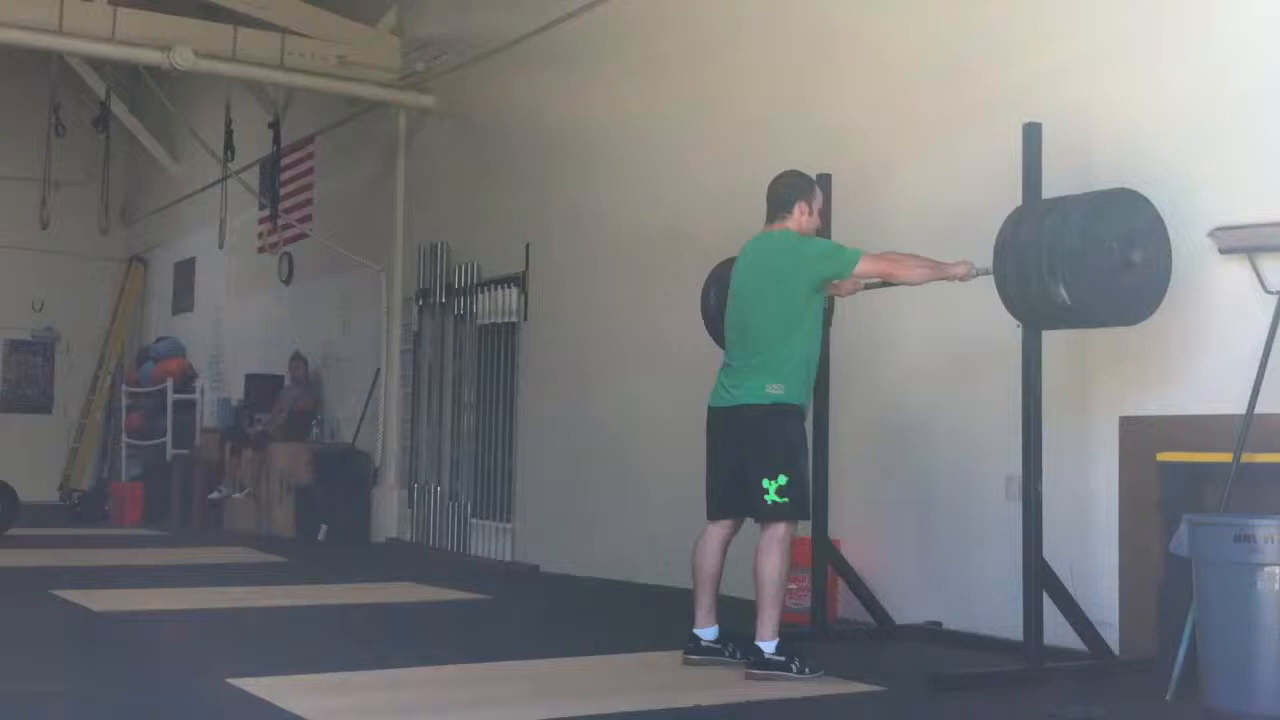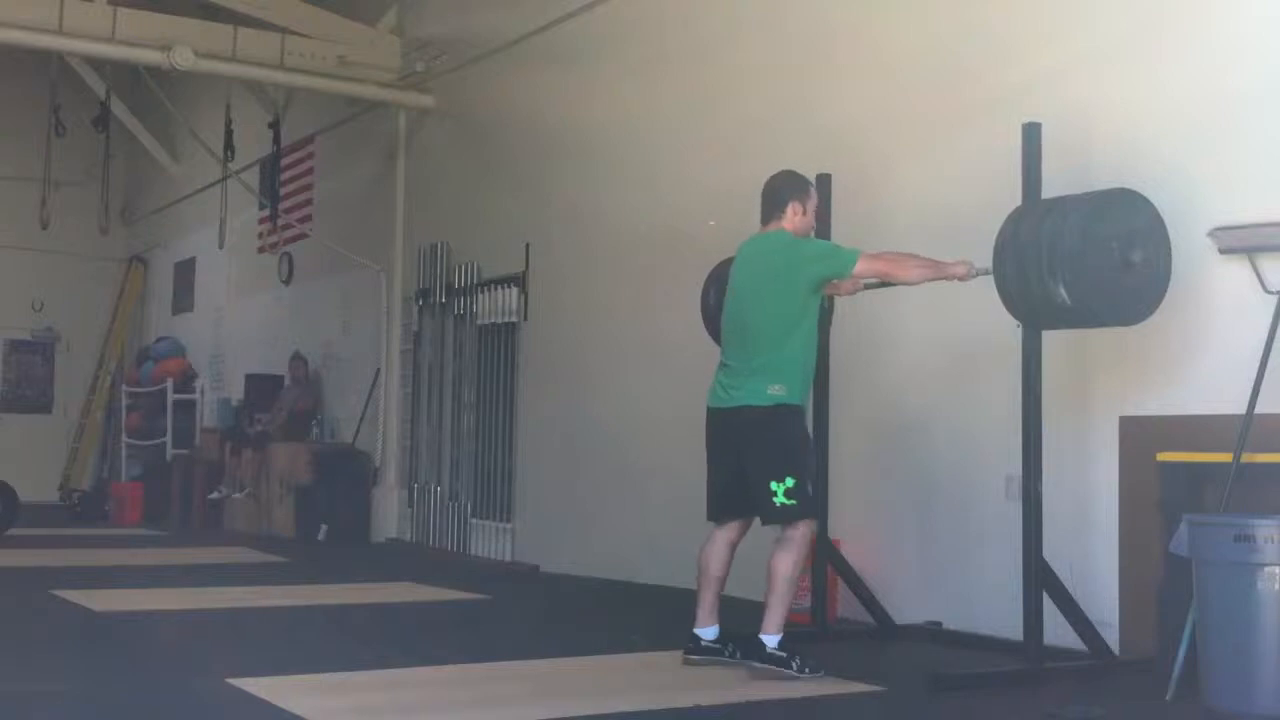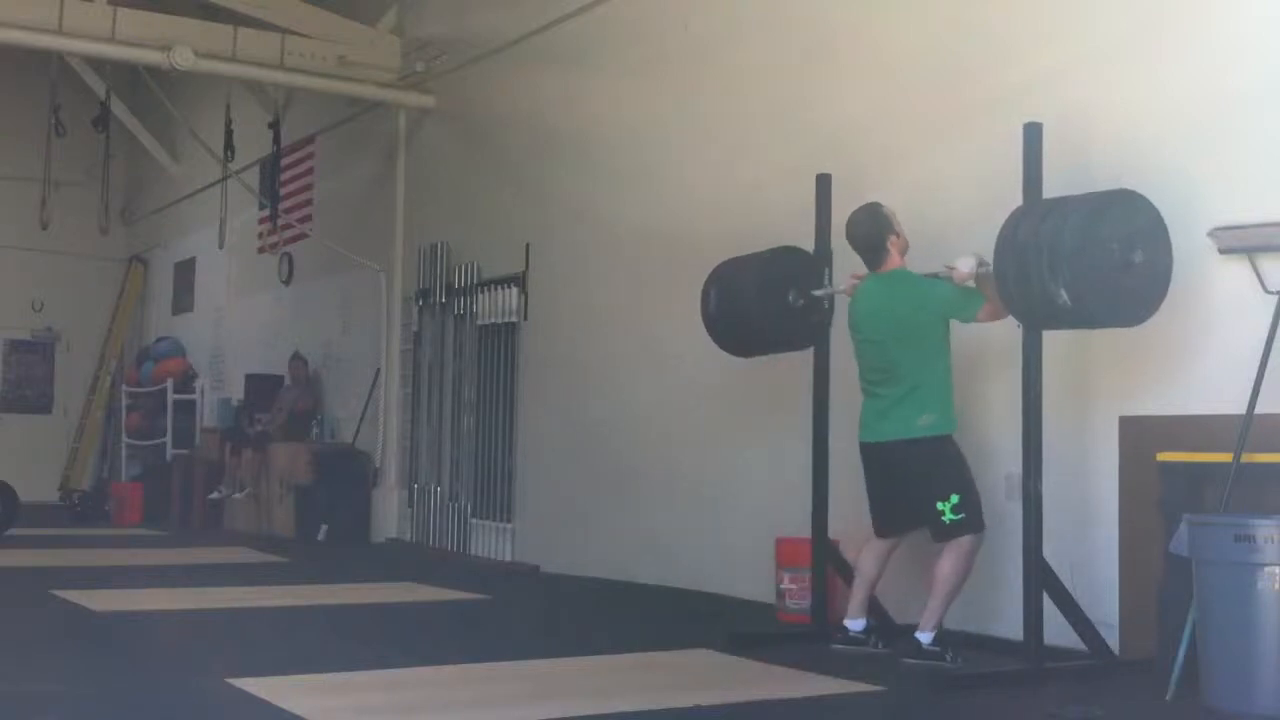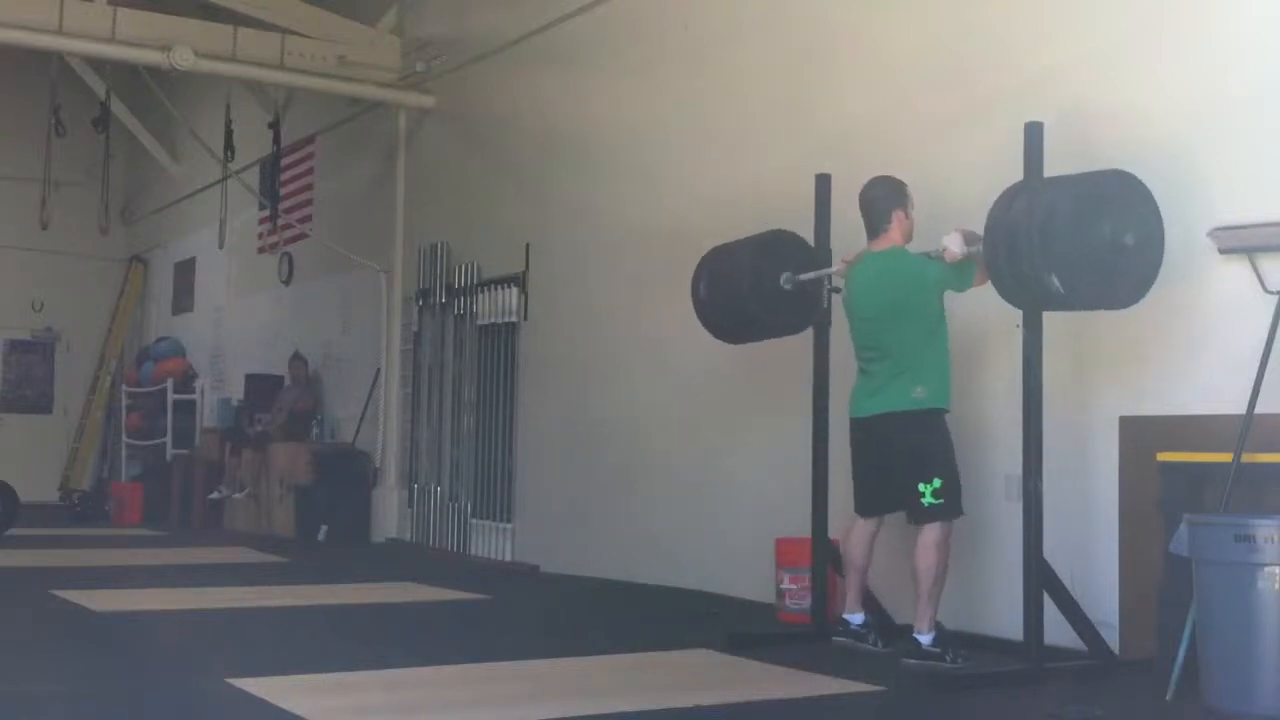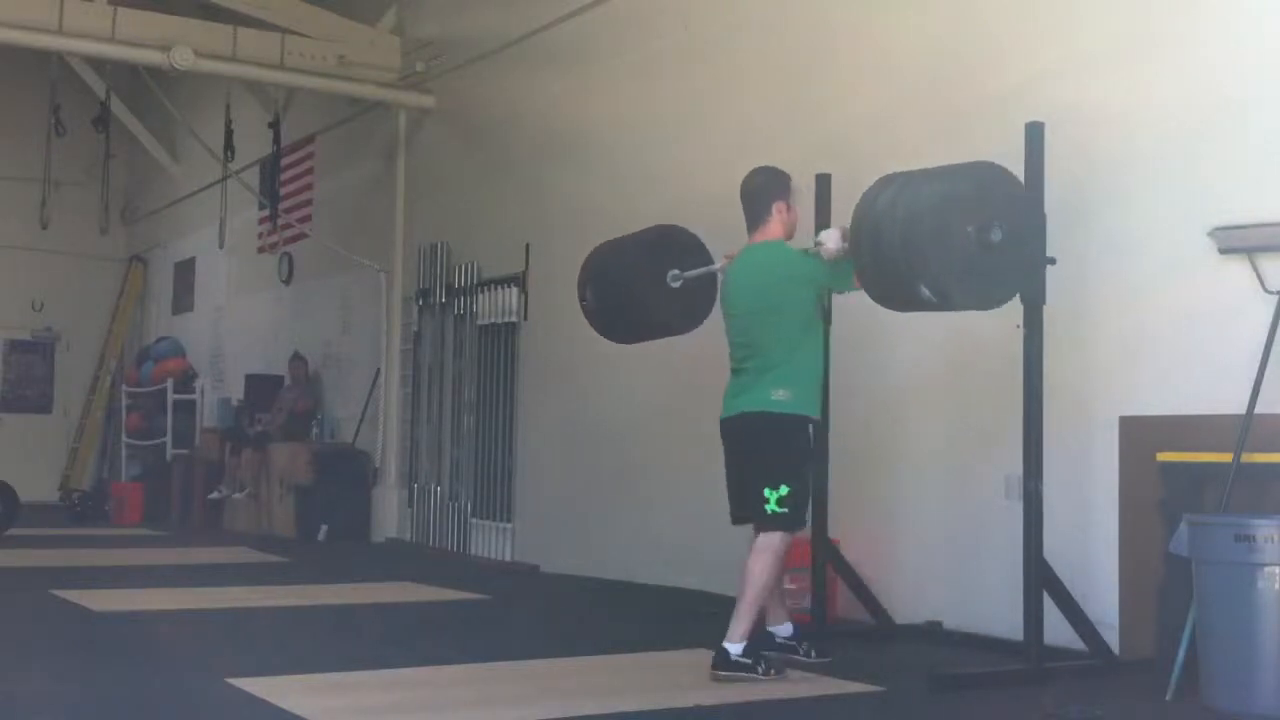
dt=1s
person 1, frame 1
left shoulder: (753, 252)
right shoulder: (803, 251)
right elbow: (889, 266)
left wrist: (832, 289)
right wrist: (950, 269)
left hip: (729, 407)
right hip: (769, 408)
left knee: (722, 520)
right knee: (777, 524)
left ankle: (704, 636)
right ankle: (767, 649)
person 1, frame 2
left shoulder: (748, 253)
right shoulder: (800, 251)
right elbow: (890, 266)
left wrist: (829, 287)
right wrist: (949, 269)
left hip: (727, 409)
right hip: (770, 409)
left knee: (730, 524)
right knee: (798, 525)
left ankle: (704, 636)
right ankle: (770, 644)
person 1, frame 3
left shoulder: (860, 300)
right shoulder: (927, 293)
right elbow: (996, 310)
right wrist: (978, 275)
left hip: (876, 438)
right hip: (922, 438)
left knee: (887, 532)
right knee: (964, 536)
left ankle: (853, 626)
right ankle: (924, 639)
person 1, frame 4
left shoulder: (855, 276)
right shoulder: (920, 269)
right elbow: (981, 273)
right wrist: (966, 249)
left hip: (866, 414)
right hip: (913, 413)
left knee: (866, 516)
right knee: (934, 523)
left ankle: (853, 619)
right ankle: (924, 639)
person 1, frame 5
left shoulder: (734, 269)
right shoulder: (797, 265)
right elbow: (861, 280)
right wrist: (840, 250)
left hip: (740, 413)
right hip: (778, 414)
left knee: (768, 526)
right knee: (777, 531)
left ankle: (781, 633)
right ankle: (735, 649)
